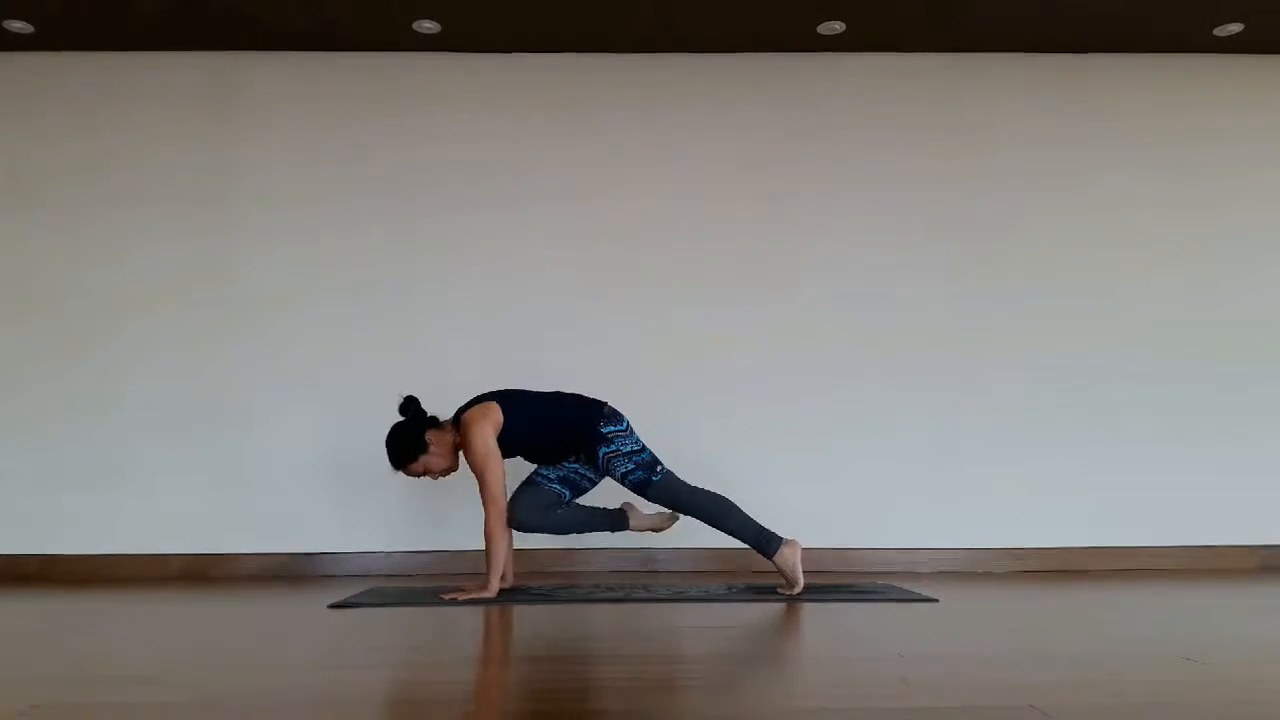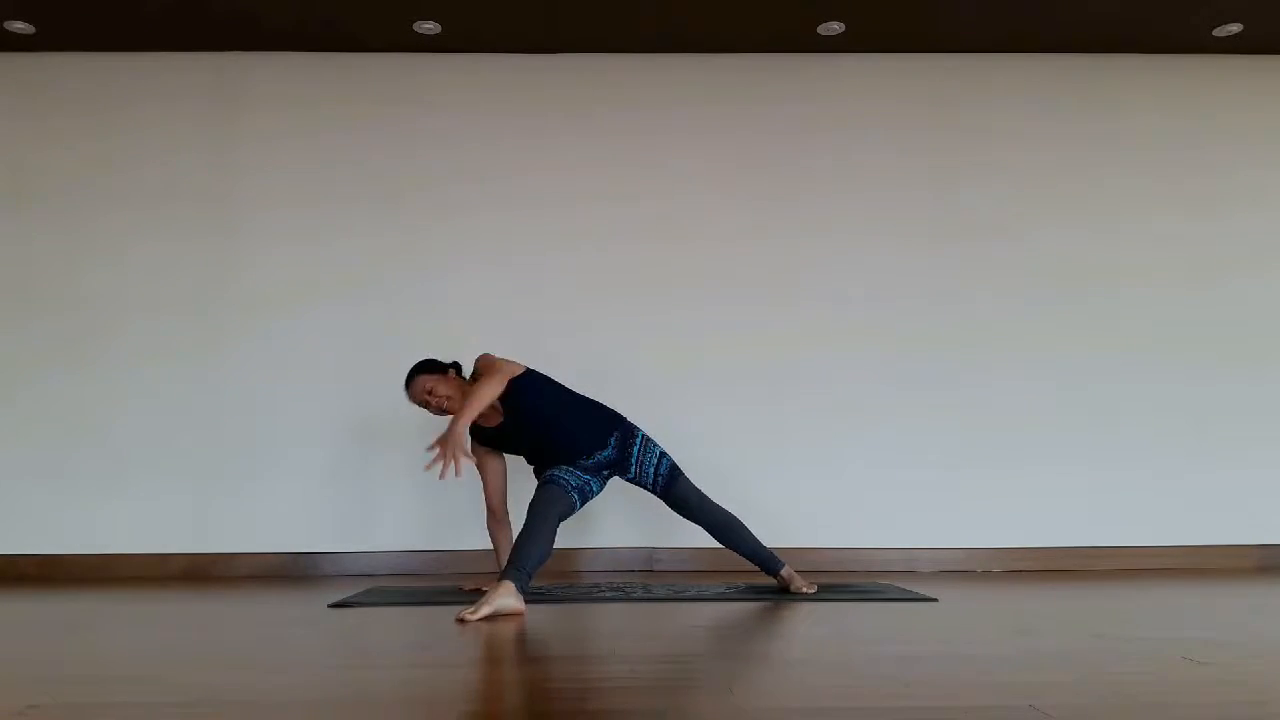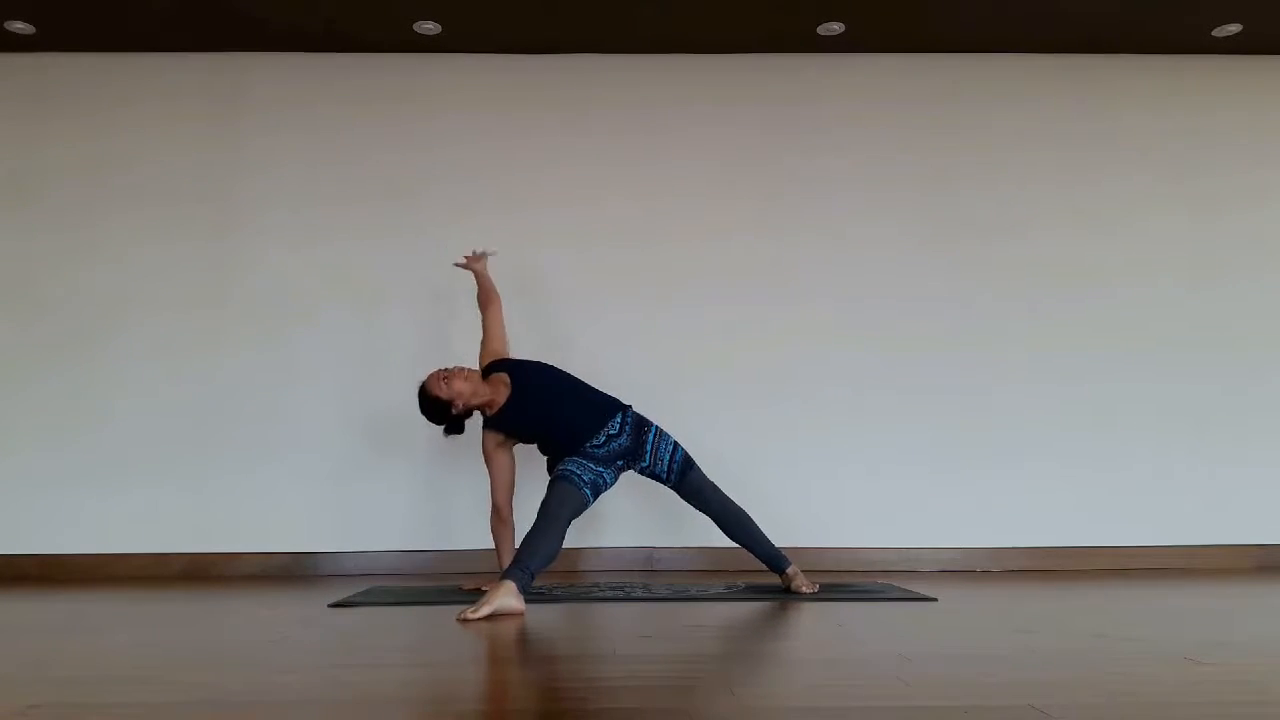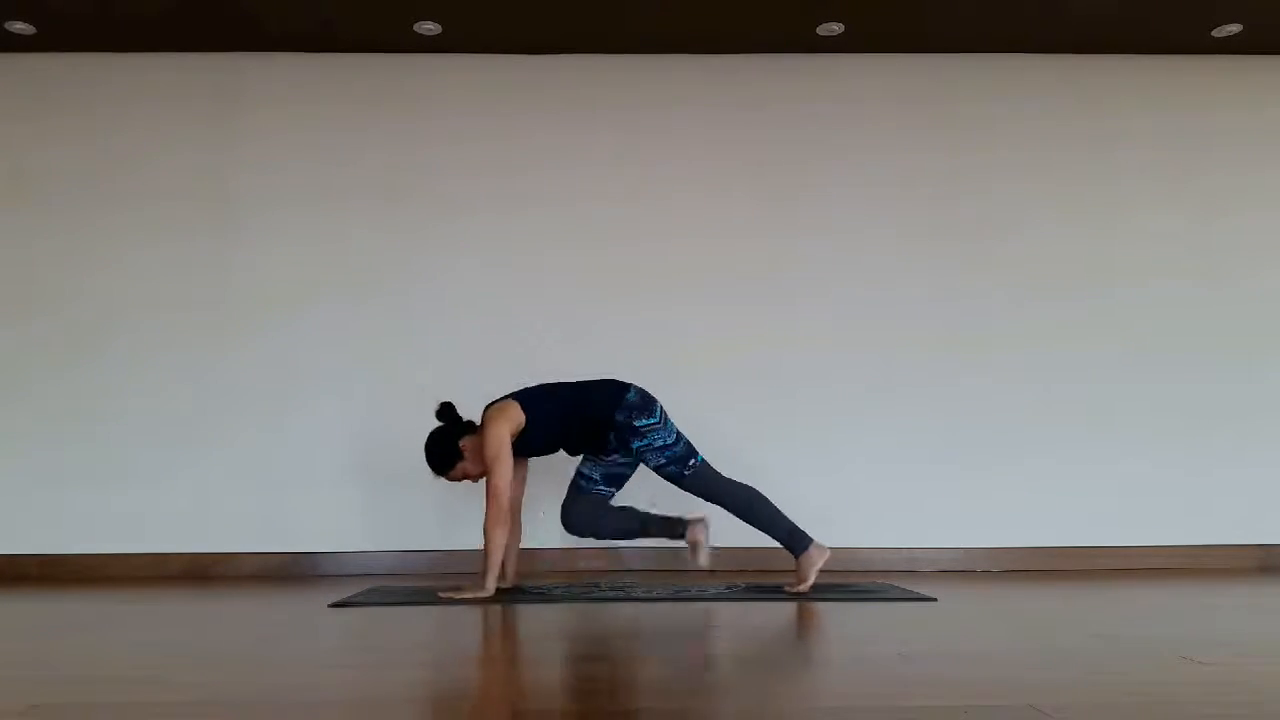
dt=0.5s
person 1, frame 1
left shoulder: (475, 427)
right shoulder: (468, 434)
left elbow: (494, 511)
right elbow: (502, 515)
left wrist: (492, 584)
right wrist: (505, 572)
left hip: (599, 429)
right hip: (572, 454)
left knee: (677, 494)
right knee: (523, 513)
left ankle: (779, 549)
right ankle: (629, 519)
person 1, frame 2
left shoulder: (489, 371)
right shoulder: (484, 438)
left elbow: (490, 381)
right elbow: (496, 501)
left wrist: (457, 427)
right wrist: (506, 569)
left hip: (612, 435)
right hip: (571, 465)
left knee: (693, 503)
right knee: (543, 509)
left ankle: (779, 569)
right ankle: (509, 588)
person 1, frame 3
left shoulder: (494, 367)
right shoulder: (496, 437)
left elbow: (491, 306)
right elbow: (501, 509)
left wrist: (479, 271)
right wrist: (506, 569)
left hip: (624, 426)
right hip: (585, 459)
left knee: (706, 495)
right knee: (554, 512)
left ankle: (786, 568)
right ankle: (509, 589)
person 1, frame 4
left shoulder: (497, 425)
right shoulder: (508, 443)
left elbow: (499, 510)
right elbow: (511, 513)
left wrist: (488, 583)
right wrist: (506, 573)
left hip: (629, 411)
right hip: (606, 439)
left knee: (710, 484)
right knee: (578, 518)
left ankle: (808, 550)
right ankle: (686, 529)
